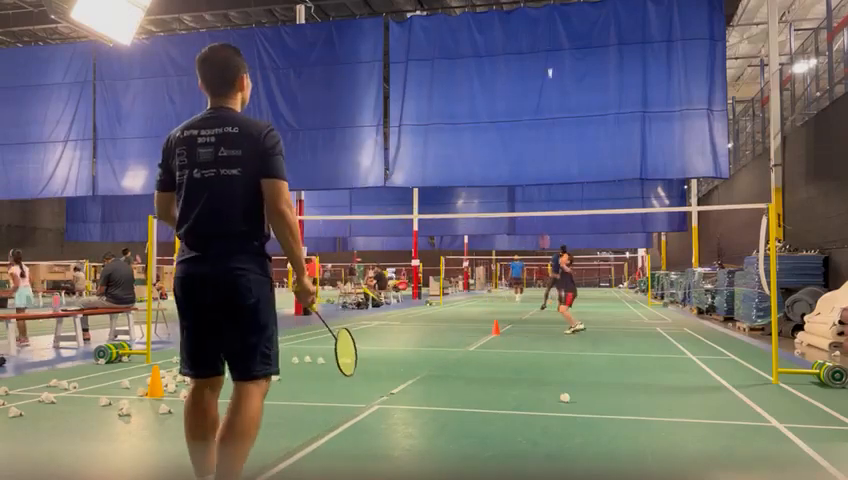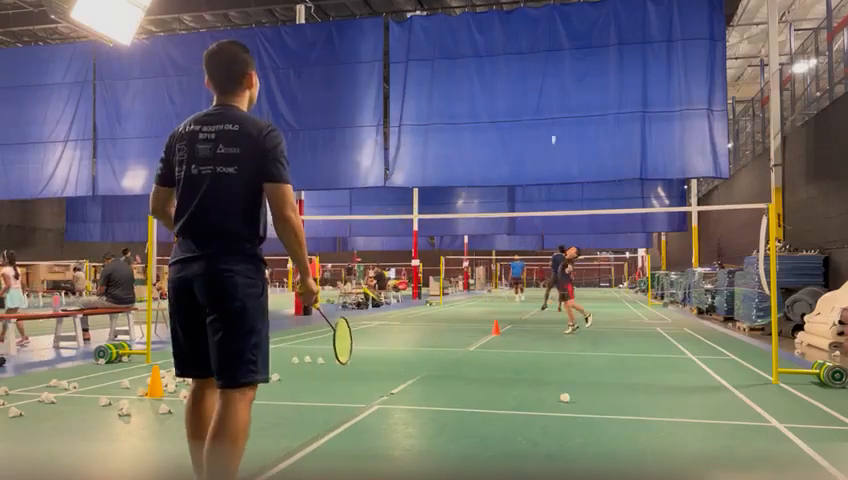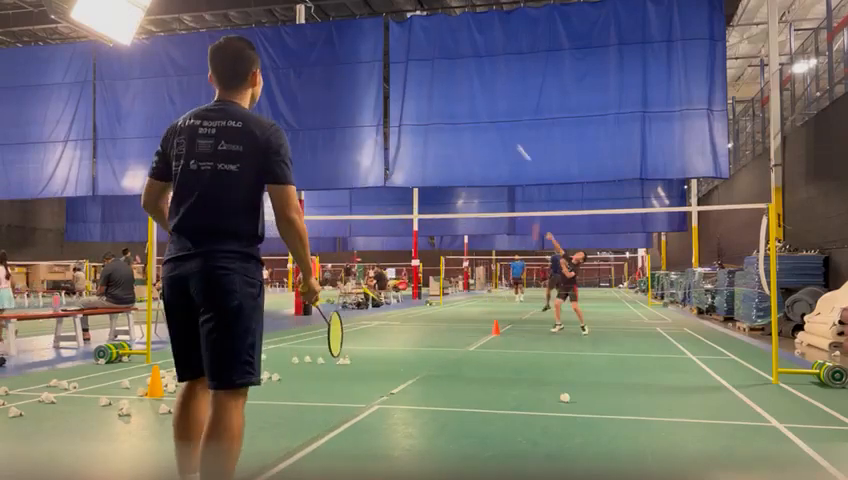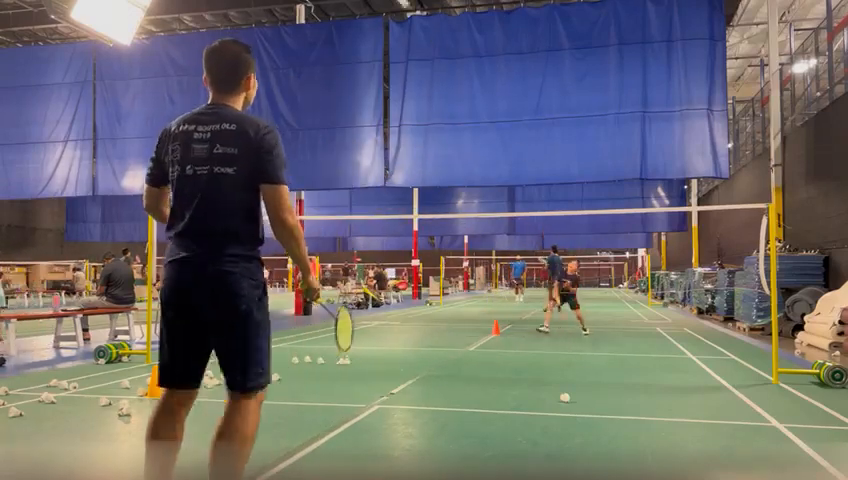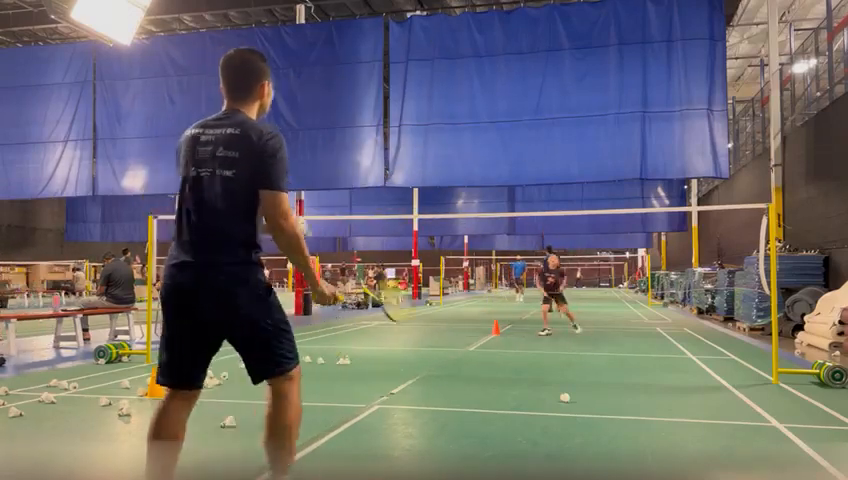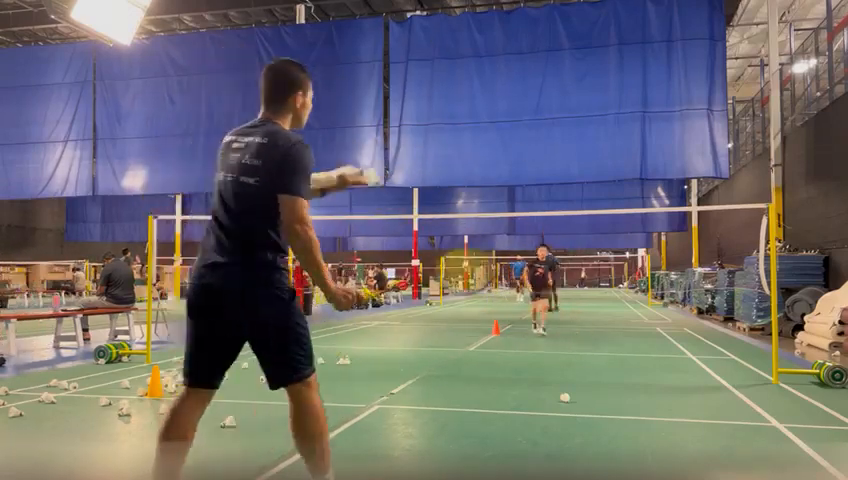
dt=0.2s
person 1, frame 1
left shoulder: (177, 139)
right shoulder: (260, 135)
left elbow: (163, 210)
right elbow: (280, 210)
right wrist: (301, 274)
left hip: (191, 271)
right hip: (242, 271)
left knee: (204, 383)
right knee: (250, 384)
person 1, frame 2
left shoulder: (181, 134)
right shoulder: (262, 135)
left elbow: (158, 206)
right elbow: (285, 214)
right wrist: (305, 275)
left hip: (185, 270)
right hip: (235, 272)
left knee: (204, 383)
right knee: (236, 390)
person 1, frame 3
left shoulder: (179, 128)
right shoulder: (265, 133)
left elbow: (151, 201)
right elbow: (288, 214)
right wrist: (308, 274)
left hip: (179, 269)
right hip: (232, 271)
left knee: (196, 383)
right knee: (229, 394)
person 1, frame 4
left shoulder: (171, 133)
right shoulder: (259, 135)
left elbow: (153, 206)
right elbow: (281, 215)
right wrist: (306, 273)
left hip: (179, 275)
right hip: (235, 276)
left knee: (178, 393)
right knee: (247, 393)
person 1, frame 5
left shoulder: (191, 137)
right shoulder: (264, 139)
right elbow: (280, 222)
right wrist: (316, 282)
left hip: (181, 277)
right hip: (234, 278)
left knee: (179, 393)
right knee: (285, 379)
person 1, frame 6
left shoulder: (232, 140)
right shoulder: (291, 147)
right elbow: (296, 226)
left wrist: (337, 180)
right wrist: (329, 286)
left hip: (208, 279)
right hip: (256, 282)
left knee: (196, 390)
right knee: (302, 385)
